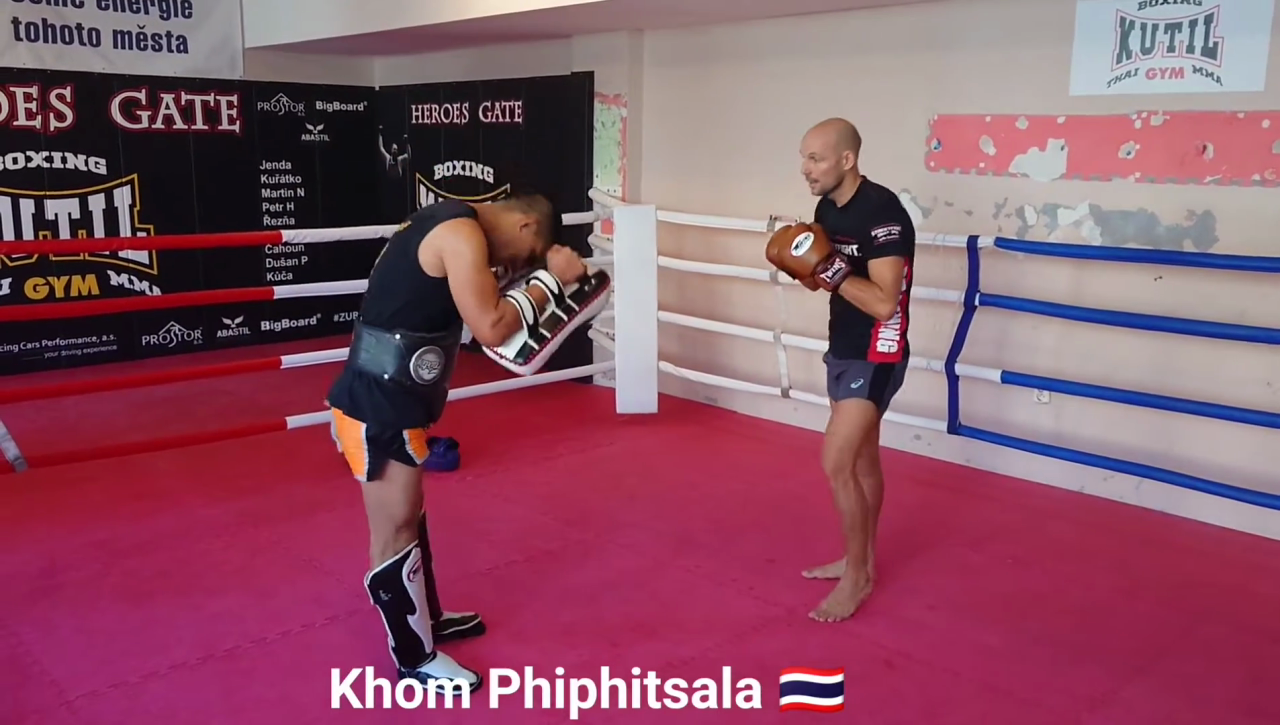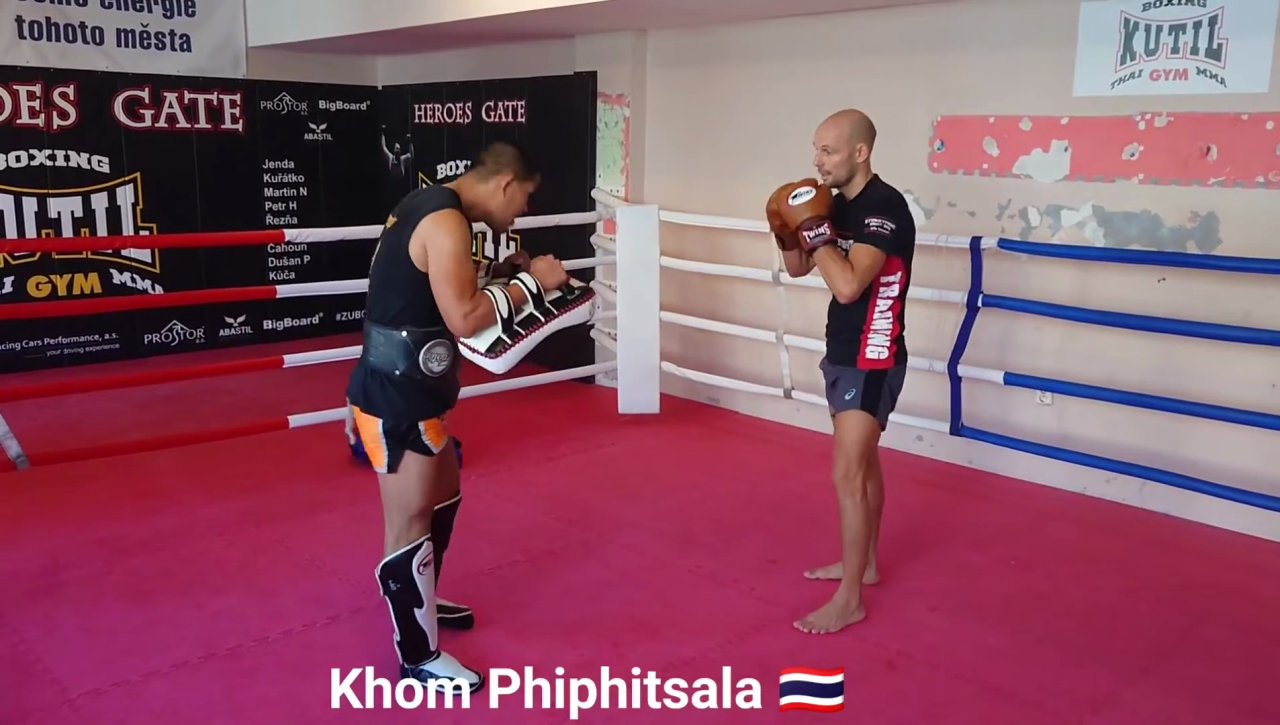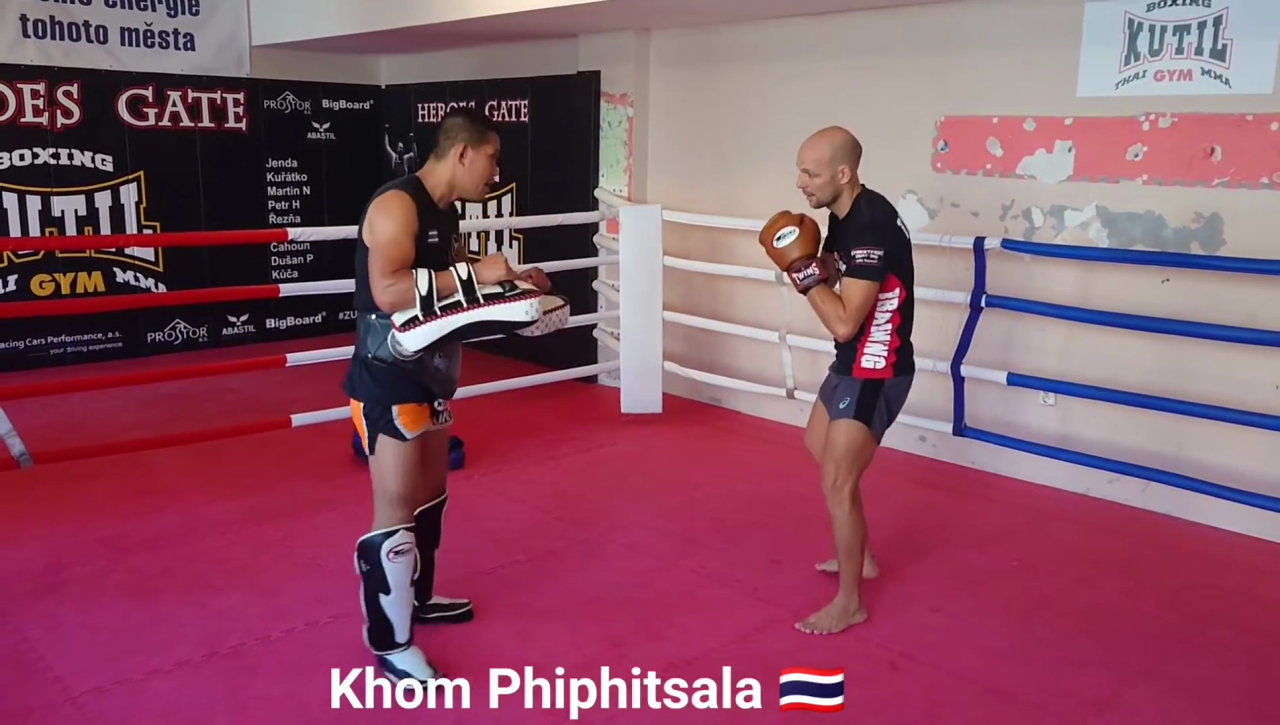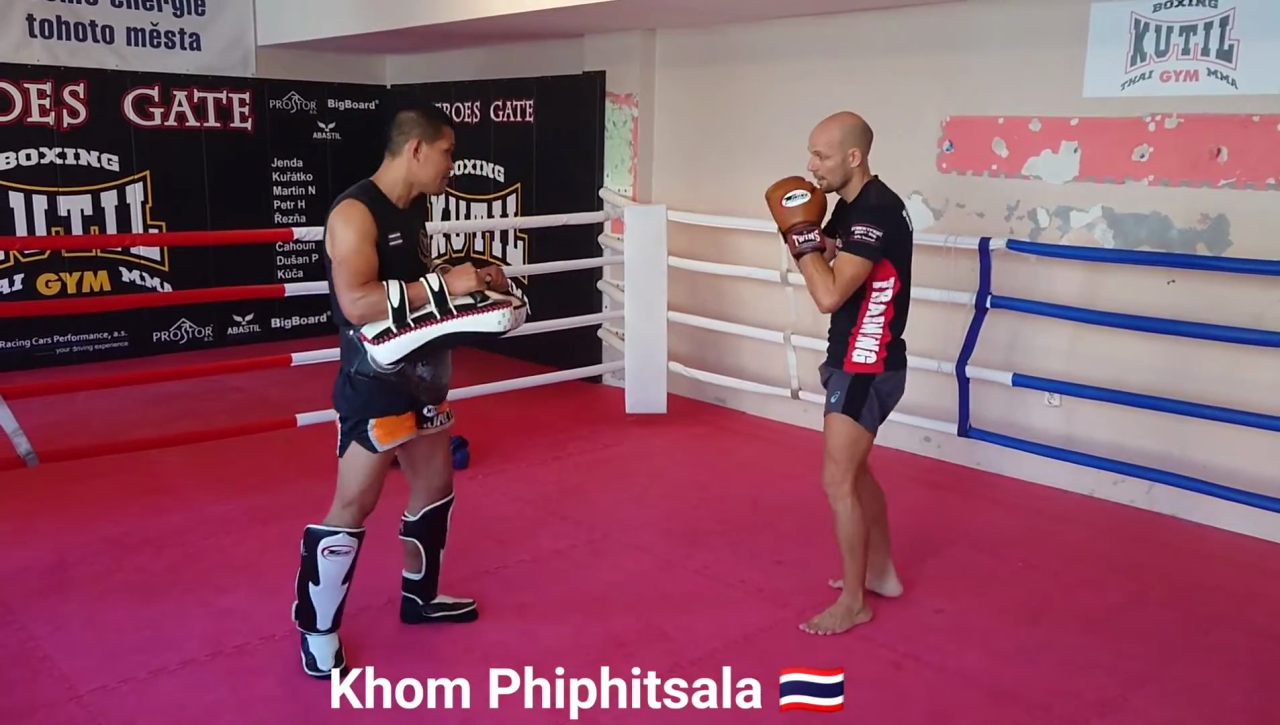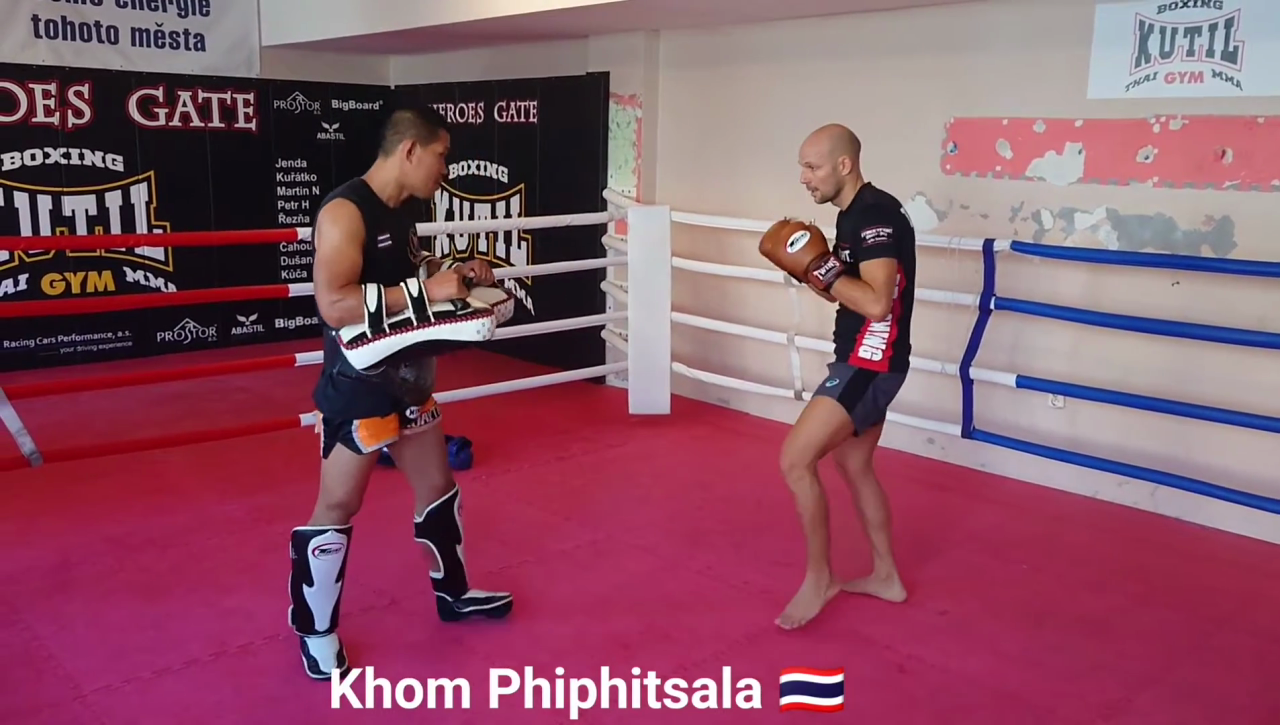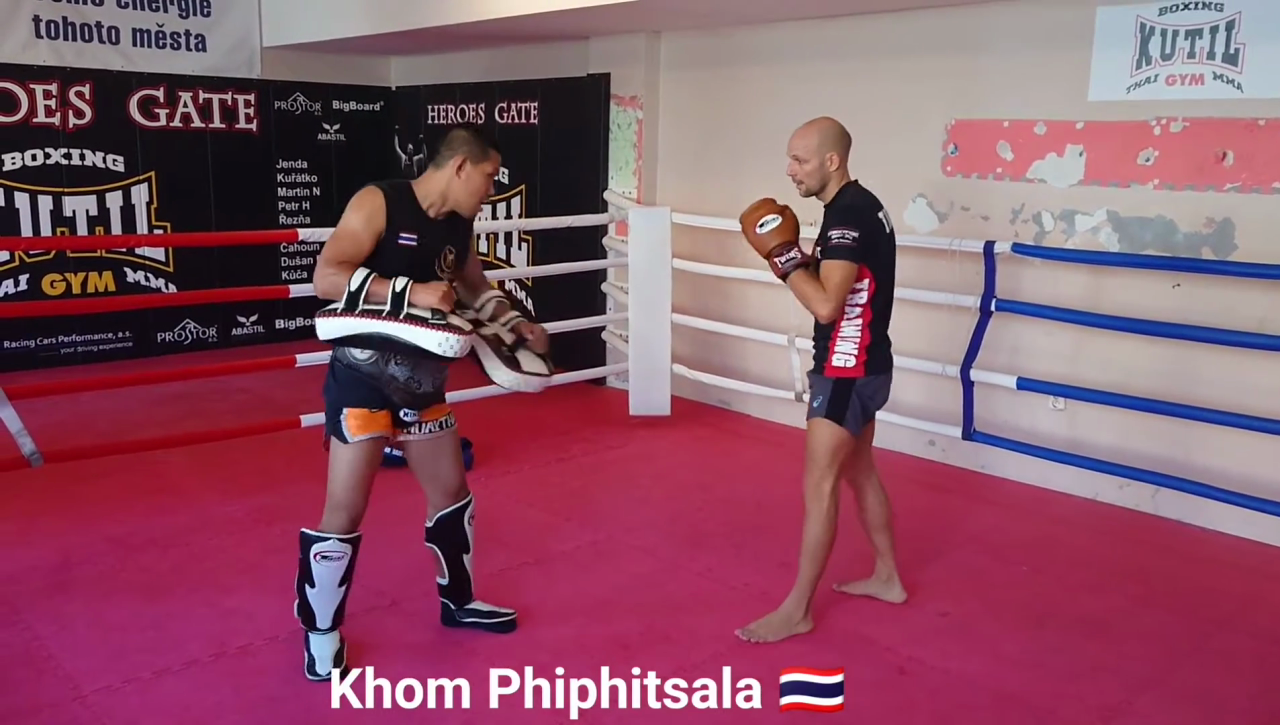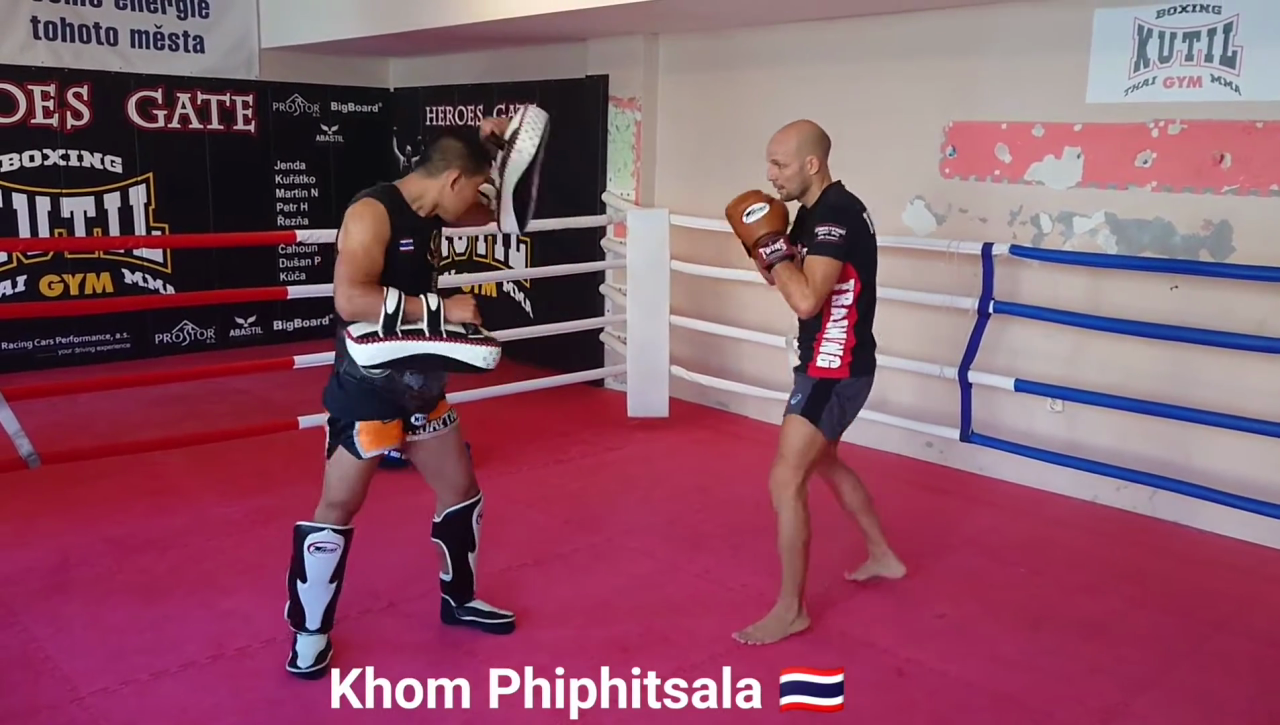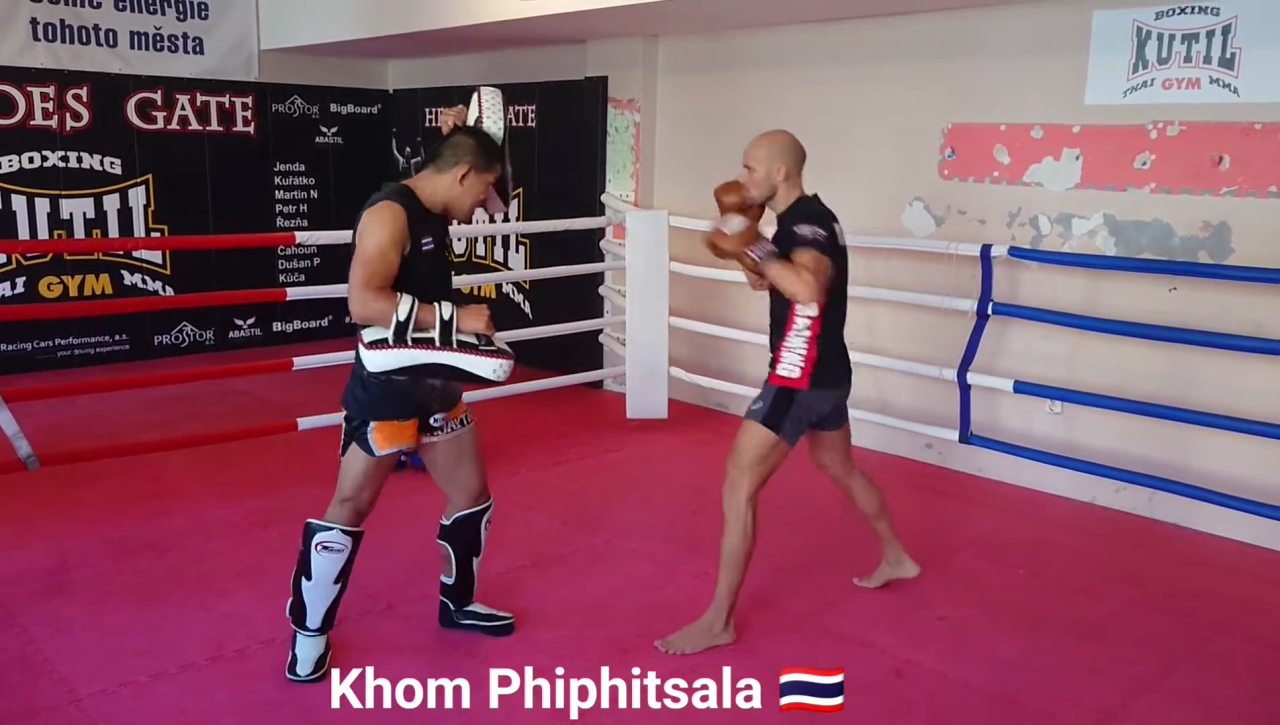
dt=0.3s
person 1, frame 1
left shoulder: (447, 221)
right shoulder: (464, 233)
right elbow: (491, 326)
right wrist: (549, 278)
left hip: (384, 394)
right hip: (383, 403)
left knee: (409, 516)
right knee: (394, 532)
left ankle: (427, 619)
right ankle: (416, 660)
person 1, frame 2
left shoulder: (433, 207)
right shoulder: (446, 222)
right elbow: (465, 318)
left wrist: (511, 279)
right wrist: (532, 281)
left hip: (406, 385)
right hip: (398, 393)
left knee: (443, 496)
right knee: (410, 521)
left ankle: (418, 603)
right ankle: (419, 656)
person 1, frame 3
left shoulder: (445, 211)
right shoulder: (396, 205)
right elbow: (390, 291)
left wrist: (508, 279)
right wrist: (474, 273)
left hip: (430, 377)
right hip: (388, 381)
left knee: (428, 493)
right knee: (396, 512)
left ankle: (417, 596)
right ankle: (392, 647)
person 1, frame 4
left shoulder: (411, 209)
right shoulder: (354, 213)
right elbow: (357, 301)
left wrist: (471, 278)
right wrist: (443, 284)
left hip: (421, 381)
right hip: (372, 389)
left knee: (437, 492)
right knee: (351, 512)
left ankle: (420, 596)
right ankle: (316, 628)
person 1, frame 5
left shoulder: (400, 208)
right shoulder: (344, 212)
right elbow: (335, 304)
left wrist: (454, 272)
right wrist: (426, 290)
left hip: (409, 382)
right hip: (358, 387)
left knee: (438, 489)
right knee: (336, 511)
left ankle: (454, 593)
right ankle: (316, 631)
person 1, frame 6
left shoulder: (458, 225)
right shoulder: (377, 203)
left elbow: (470, 283)
right elbow: (328, 278)
left wrist: (514, 322)
right wrist: (409, 294)
left hip: (422, 385)
right hip: (362, 384)
left knee: (453, 496)
right knee: (343, 514)
left ankle: (458, 601)
right ankle: (321, 631)
person 1, frame 7
left shoulder: (422, 211)
right shoulder: (372, 212)
left elbow: (487, 213)
right elbow: (352, 299)
left wrist: (490, 147)
right wrist: (439, 309)
left hip: (420, 388)
right hip: (368, 390)
left knee: (463, 493)
right knee: (337, 512)
left ankle: (459, 600)
right ankle: (309, 629)
person 1, frame 8
left shoulder: (429, 207)
right shoulder: (389, 214)
left elbow: (473, 192)
right elbow: (365, 304)
left wrist: (463, 136)
right wrist: (455, 316)
left hip: (435, 388)
right hip: (385, 392)
left knee: (473, 496)
right knee: (349, 511)
left ankle: (457, 602)
right ankle: (309, 630)
person 2, frame 1
left shoulder: (882, 212)
right shoulder: (826, 209)
left elbow: (883, 303)
left wrist: (829, 269)
right wrist: (799, 265)
left hip: (876, 358)
right hip: (843, 352)
left knee: (834, 462)
right knee: (861, 459)
left ankle: (855, 576)
right ankle: (861, 559)
person 2, frame 2
left shoulder: (885, 208)
right shoulder: (836, 201)
left elbow: (847, 285)
right elbow: (797, 268)
left wrist: (815, 230)
right wrist: (788, 232)
left hip: (871, 362)
right hip: (843, 355)
left knee: (846, 476)
right knee: (862, 463)
left ankle: (849, 600)
right ankle: (864, 562)
person 2, frame 3
left shoulder: (872, 228)
right shoulder: (845, 214)
left elbow: (844, 323)
right elbow: (831, 276)
left wrist: (801, 269)
right wrist: (809, 260)
left hip: (876, 372)
right hip: (855, 364)
left knee: (836, 484)
right knee: (818, 447)
left ankle: (849, 603)
right ankle: (859, 555)
person 2, frame 4
left shoulder: (875, 212)
right shoulder: (851, 203)
left elbow: (829, 295)
right elbow: (826, 262)
left wrist: (801, 233)
right wrist: (804, 231)
left hip: (867, 365)
right hip: (854, 359)
left knee: (838, 481)
right knee: (851, 469)
left ankle: (853, 602)
right ankle: (882, 571)
person 2, frame 5
left shoulder: (877, 215)
right shoulder: (852, 215)
left elbow: (876, 303)
left wrist: (820, 266)
right wrist: (812, 269)
left hip: (869, 364)
right hip: (865, 360)
left knee: (794, 460)
right knee: (854, 467)
left ankle: (818, 576)
right ankle: (886, 576)
person 2, frame 6
left shoulder: (850, 215)
right shoulder: (853, 206)
left elbow: (825, 305)
left wrist: (781, 255)
right wrist: (793, 253)
left hip: (848, 369)
right hip: (862, 365)
left knee: (819, 486)
right knee: (859, 472)
left ankle: (797, 610)
right ankle: (886, 577)
person 2, frame 7
left shoulder: (839, 216)
right shoulder: (810, 211)
left elbow: (807, 300)
right elbow: (785, 274)
left wrist: (769, 245)
right wrist: (756, 239)
left hip: (832, 370)
right hip: (827, 366)
left knee: (784, 483)
right knee: (825, 463)
left ankle: (790, 610)
right ankle: (883, 555)
person 2, frame 8
left shoulder: (809, 221)
right shoulder: (794, 219)
left elbow: (808, 289)
right elbow: (769, 278)
left wrist: (752, 247)
right wrist: (737, 240)
left hip: (798, 382)
right hip: (825, 378)
left knee: (738, 491)
right knee: (841, 470)
left ankle: (717, 621)
right ankle: (896, 557)
